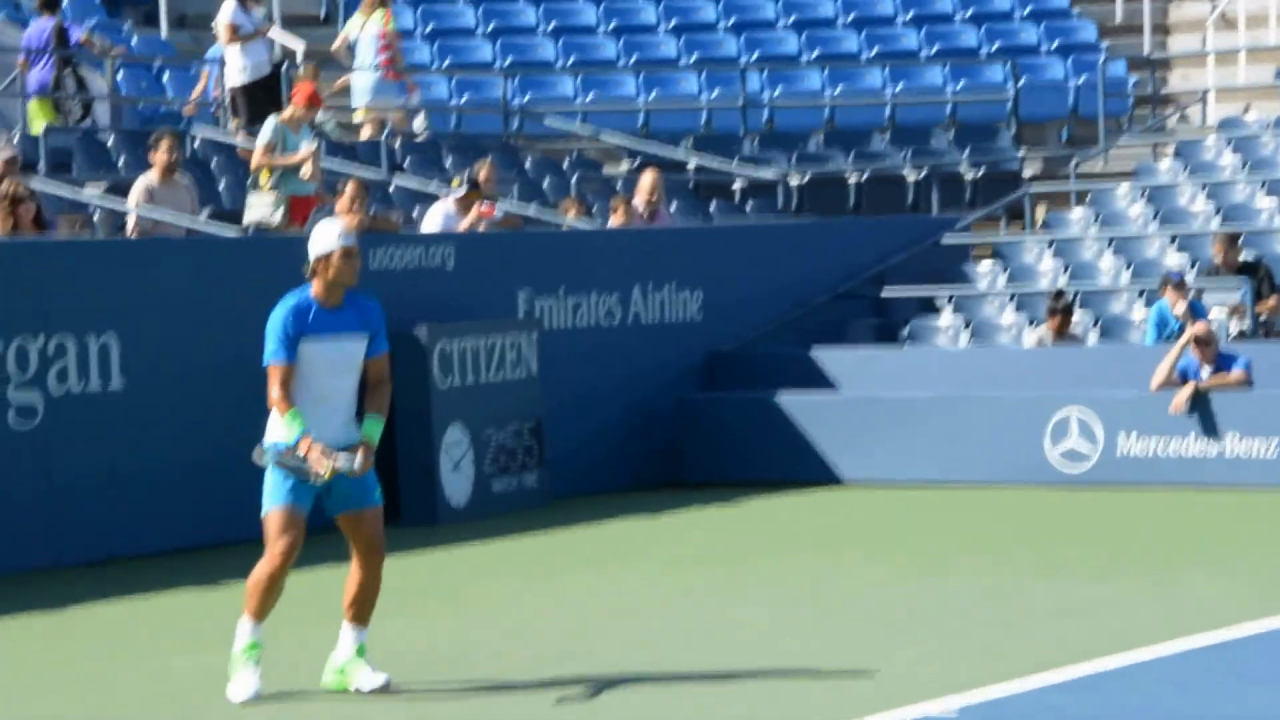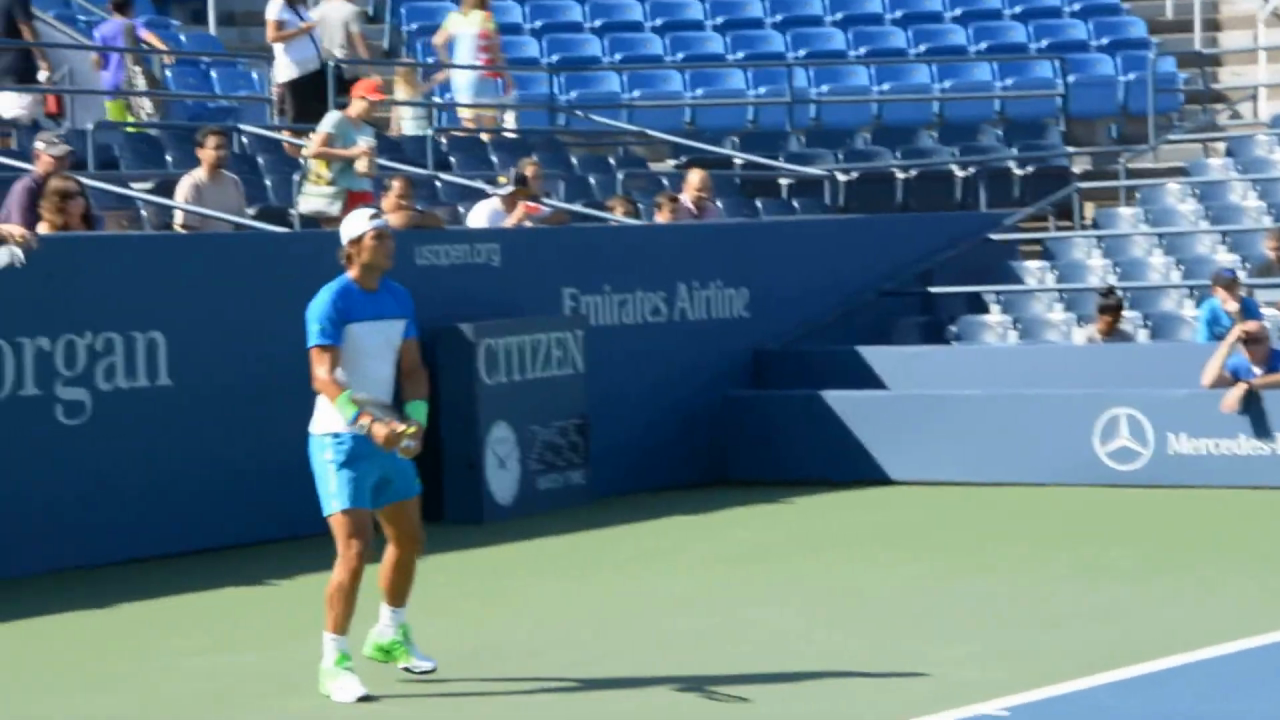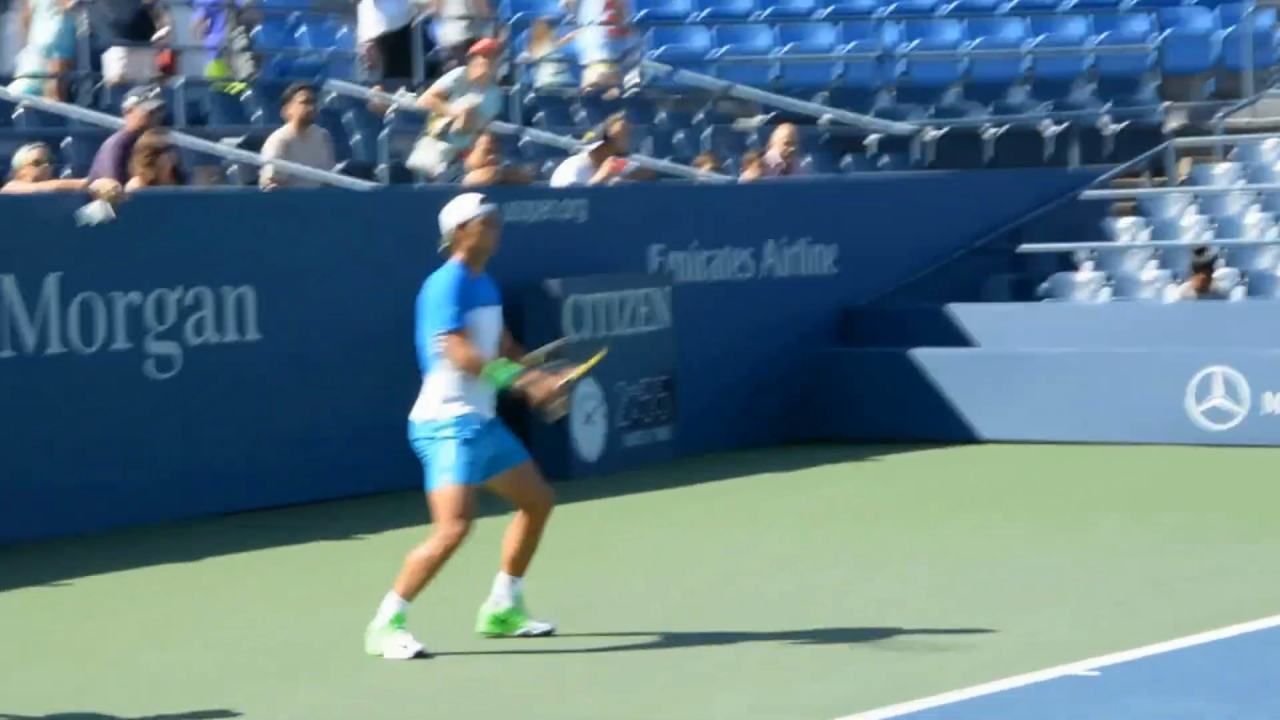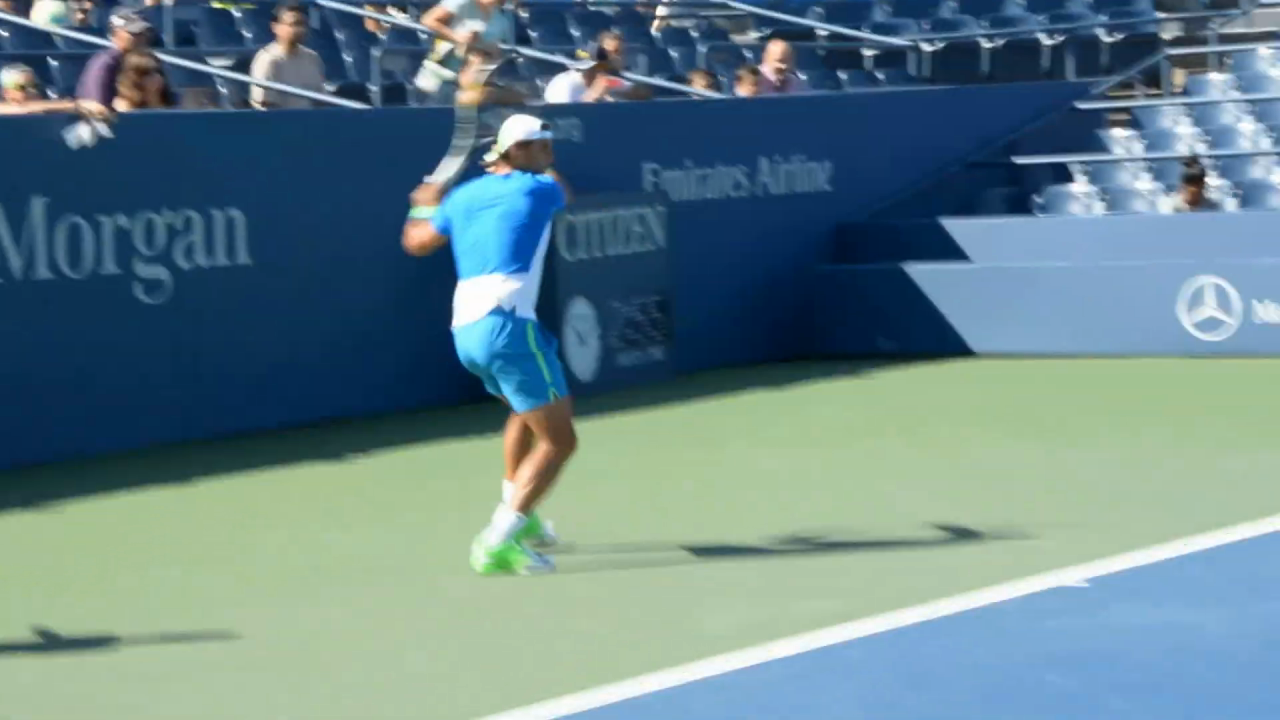
dt=0.4s
person 1, frame 1
left shoulder: (369, 310)
right shoulder: (289, 315)
left elbow: (379, 381)
right elbow: (278, 393)
left wrist: (368, 441)
right wrist: (308, 447)
left hip: (346, 450)
right hip: (291, 450)
left knee: (371, 553)
right knee: (282, 551)
left ankle: (349, 657)
right ankle: (244, 653)
person 1, frame 2
left shoulder: (399, 296)
right shoulder: (330, 301)
left elbow: (412, 368)
right elbow: (324, 378)
left wrist: (415, 423)
right wrist: (368, 422)
left hip: (387, 438)
right hip: (340, 439)
left knee: (408, 539)
right knee: (353, 552)
left ankle: (389, 636)
right ankle: (334, 662)
person 1, frame 3
left shoulder: (485, 284)
right shoulder: (449, 285)
left elbow: (501, 346)
right elbow: (462, 358)
left wrist: (537, 382)
right wrist: (525, 378)
left hip: (480, 422)
right hip: (447, 426)
left knee: (537, 500)
right knee: (452, 530)
left ankle: (505, 608)
right ankle: (387, 623)
person 1, frame 4
left shoulder: (462, 194)
right shoulder: (542, 187)
left elbow: (416, 241)
left wrist: (426, 206)
left hip: (469, 330)
right hip: (507, 326)
left knee: (528, 412)
right knee: (558, 442)
left ankle: (516, 518)
right ankle: (498, 544)
